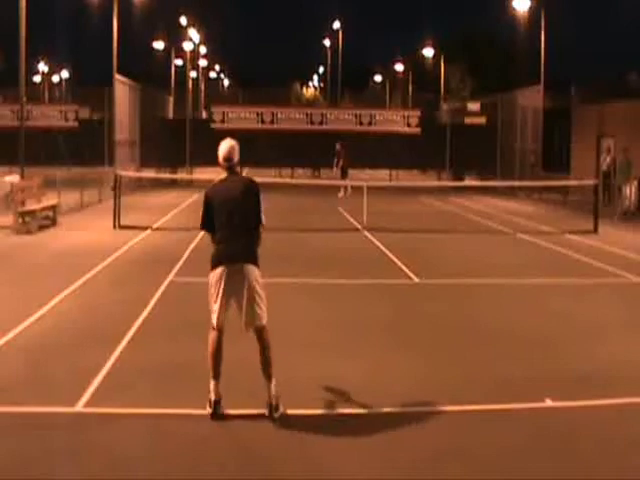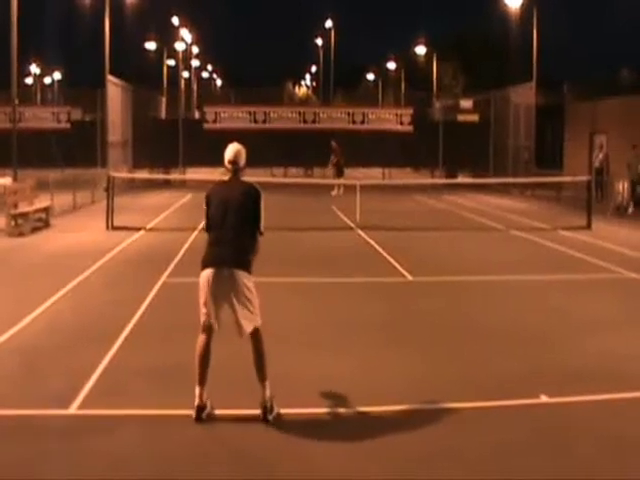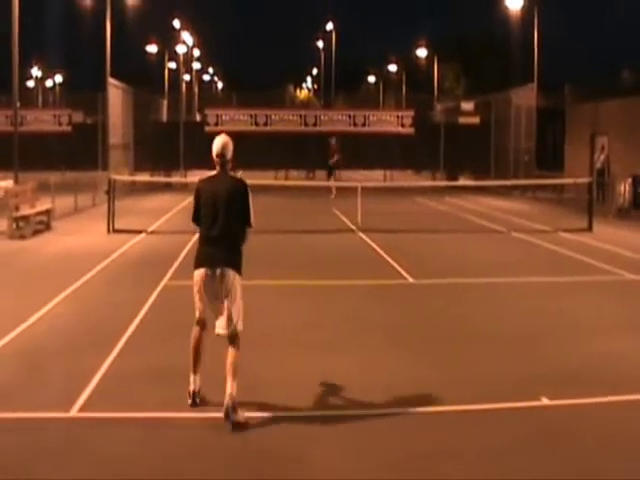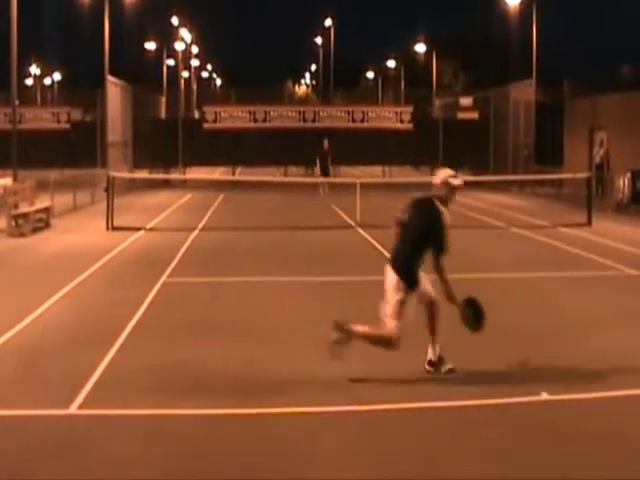
dt=1s
person 1, frame 1
left shoulder: (212, 192)
right shoulder: (251, 186)
left elbow: (210, 233)
right elbow: (258, 230)
left hip: (220, 263)
right hip: (247, 262)
left knee: (216, 328)
right knee: (261, 330)
left ankle: (215, 394)
right ankle: (272, 396)
person 1, frame 2
left shoulder: (213, 192)
right shoulder: (253, 192)
right elbow: (255, 237)
right wrist: (248, 263)
left hip: (210, 265)
right hip: (238, 267)
left knee: (206, 331)
right knee: (255, 332)
left ankle: (200, 400)
right ankle: (266, 400)
person 1, frame 3
left shoulder: (202, 186)
right shoulder: (240, 187)
left elbow: (199, 224)
right elbow: (244, 232)
left hip: (203, 262)
right hip: (229, 264)
left knee: (200, 323)
right knee: (232, 336)
left ankle: (194, 386)
right ankle: (230, 401)
person 1, frame 4
left shoulder: (419, 203)
right shoulder: (439, 217)
left elbow: (399, 227)
right elbow: (438, 262)
right wrist: (449, 291)
left hip: (407, 270)
right hip: (402, 275)
left knee: (431, 304)
right knee: (391, 337)
left ankle: (434, 358)
right ankle: (348, 331)
